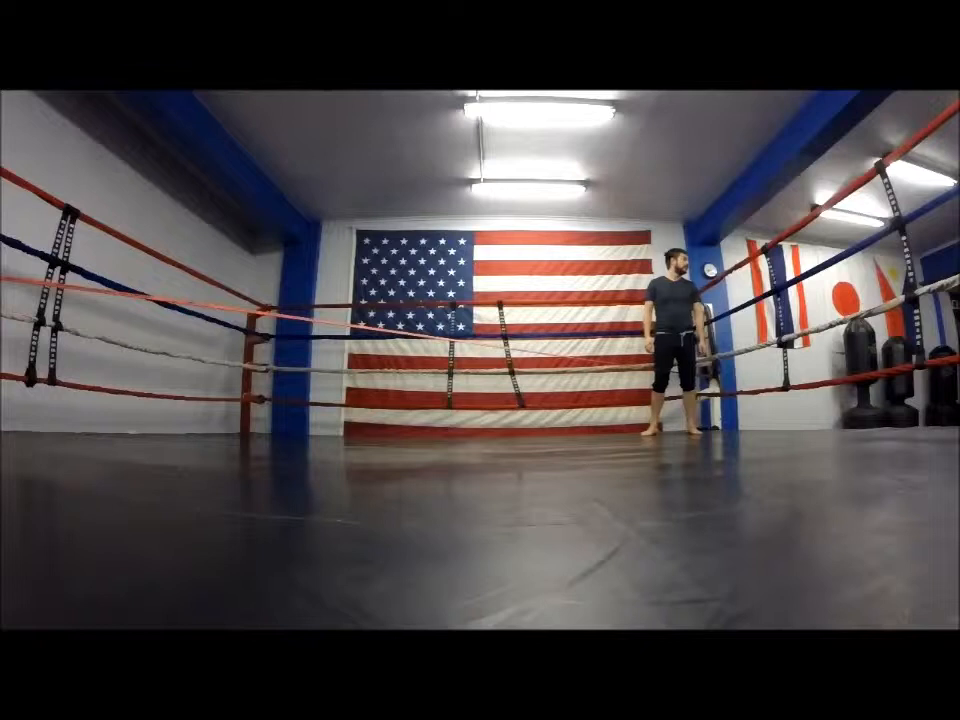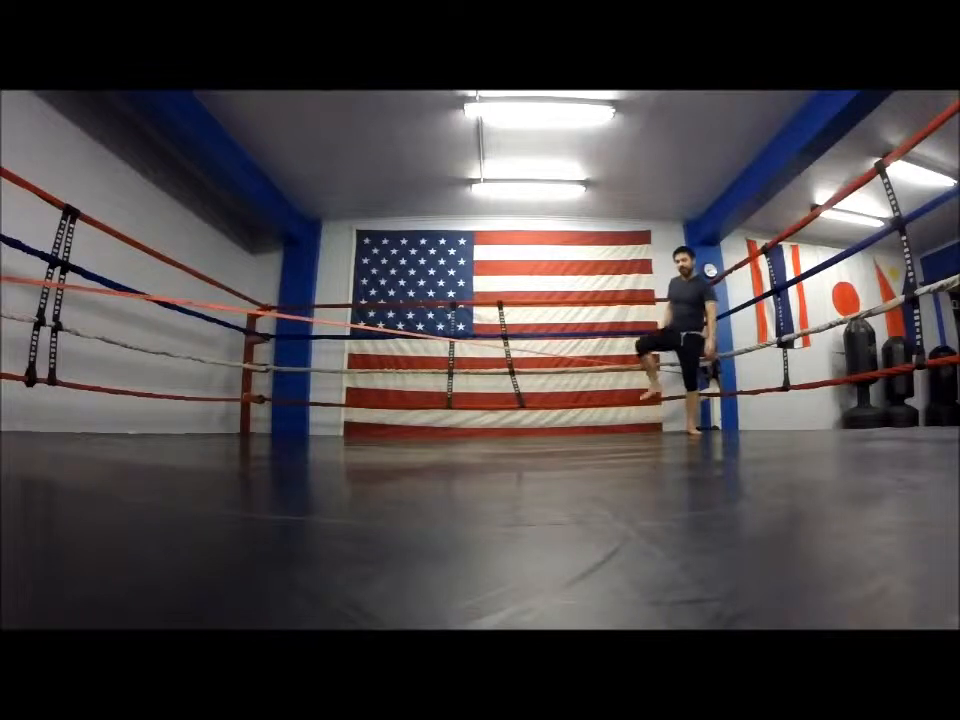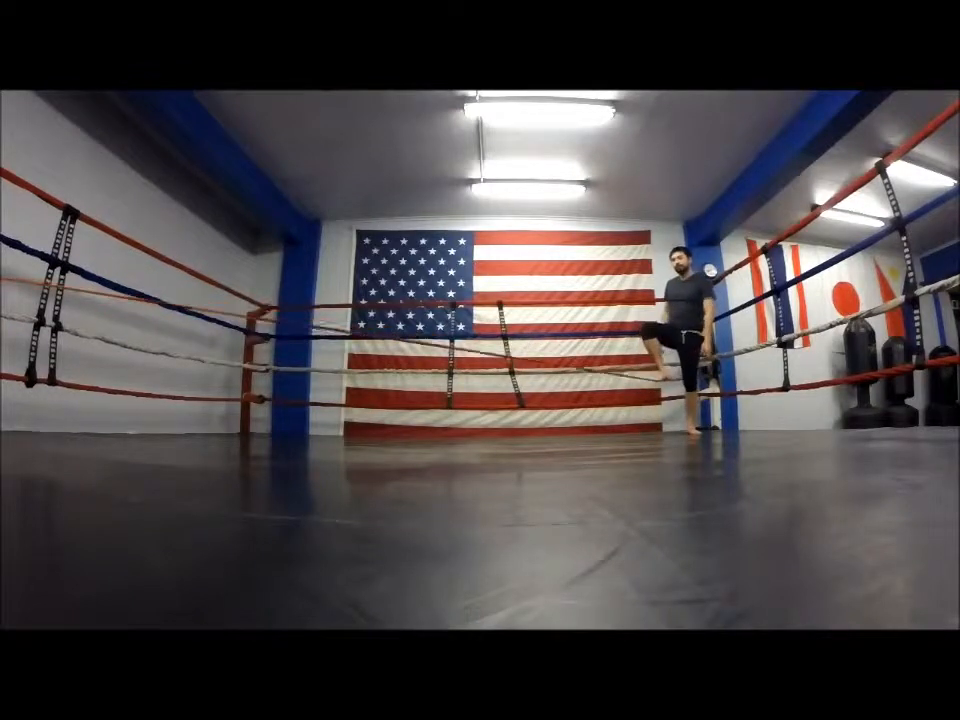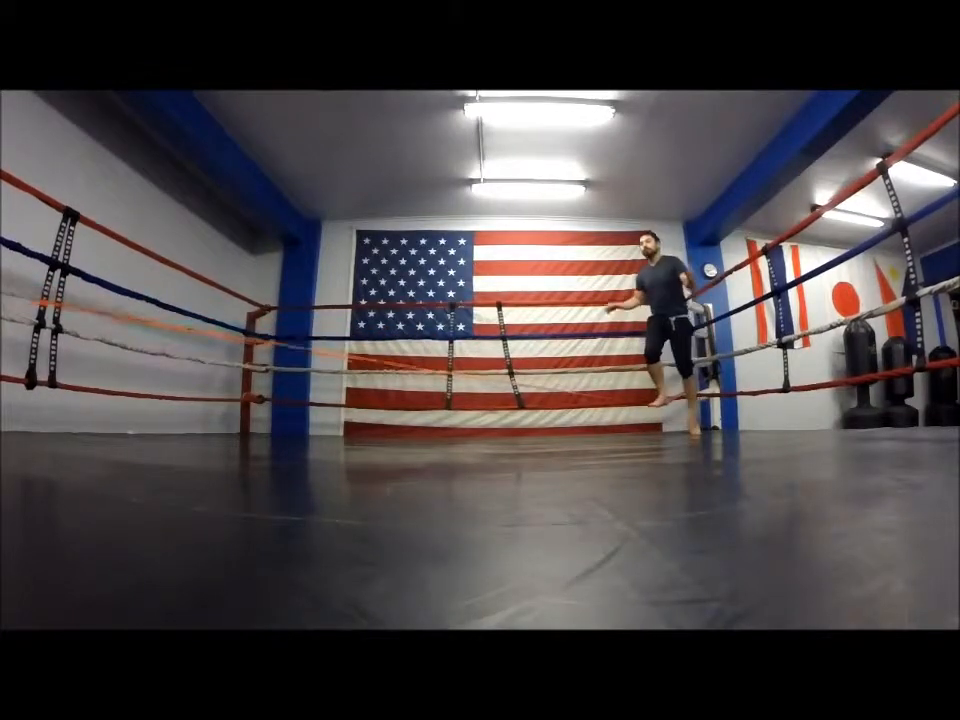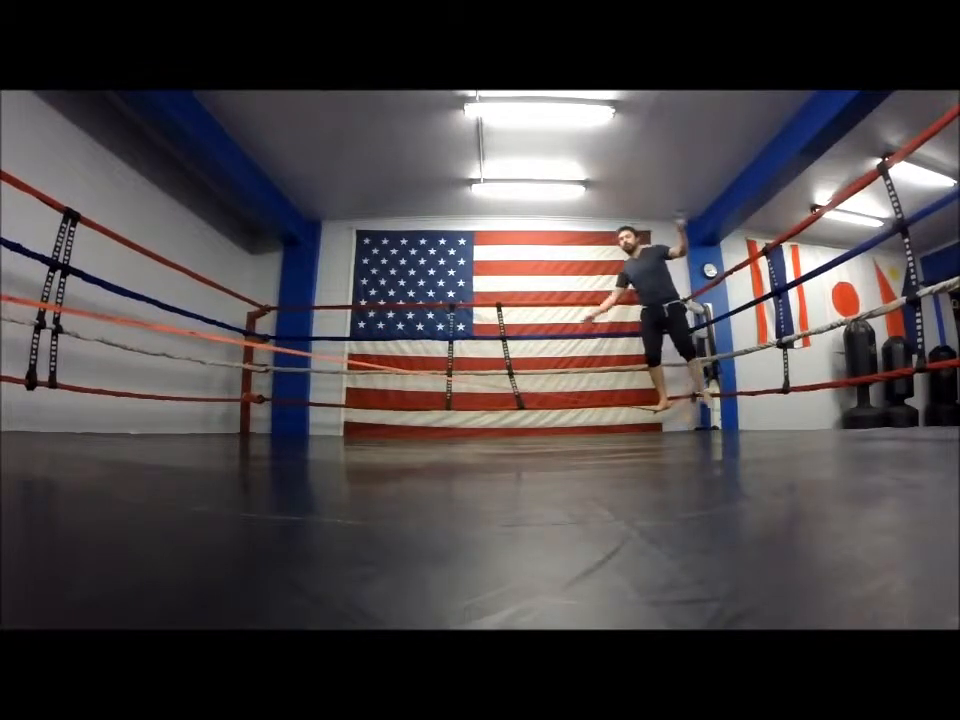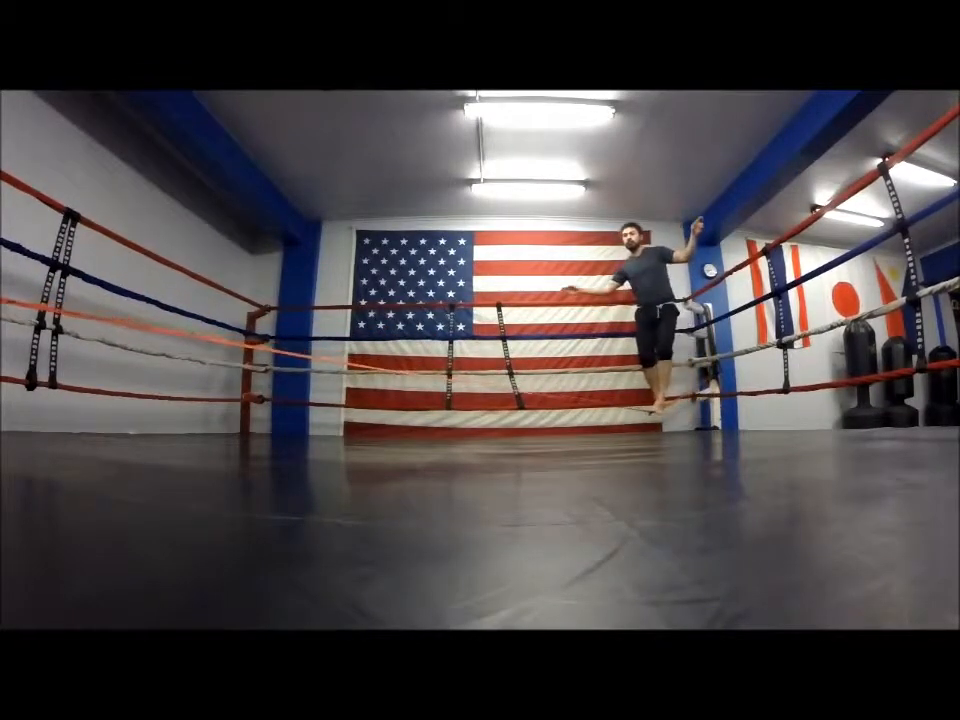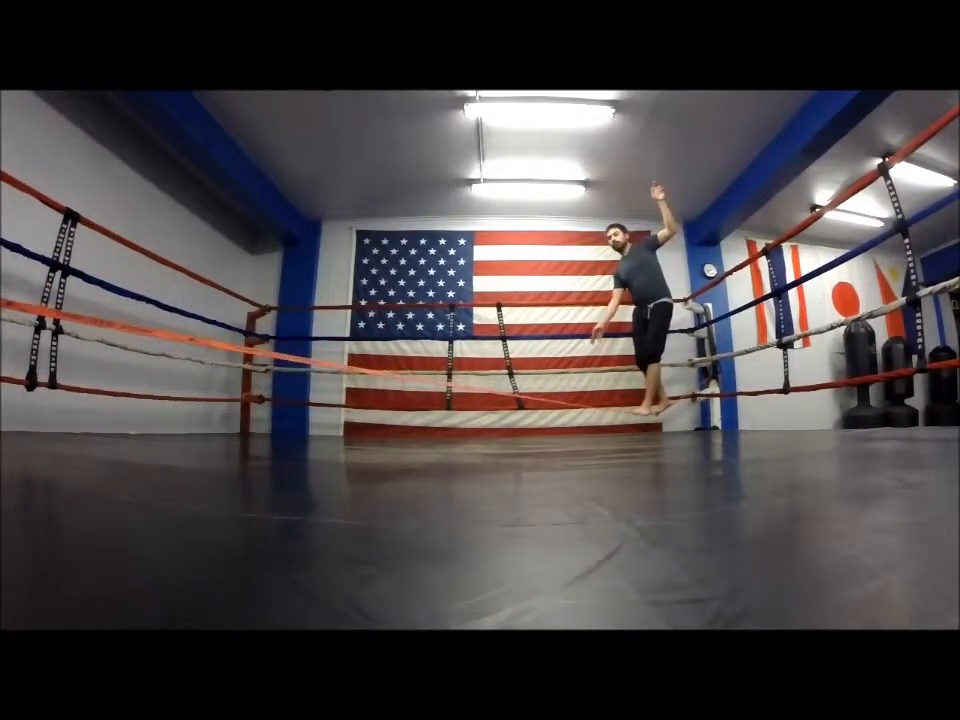
dt=0.7s
person 1, frame 1
left shoulder: (690, 286)
right shoulder: (656, 284)
left elbow: (698, 313)
right elbow: (648, 311)
left wrist: (702, 339)
right wrist: (648, 336)
left hip: (686, 338)
right hip: (664, 337)
left knee: (688, 382)
right knee: (660, 381)
left ankle: (691, 425)
right ankle: (654, 425)
person 1, frame 2
left shoulder: (703, 285)
right shoulder: (674, 283)
left elbow: (711, 313)
left wrist: (710, 340)
right wrist: (662, 333)
left hip: (691, 337)
right hip: (673, 332)
left knee: (691, 381)
right knee: (642, 343)
left ankle: (691, 425)
right ankle: (654, 385)
person 1, frame 3
left shoulder: (702, 282)
right shoulder: (671, 284)
left elbow: (709, 311)
left wrist: (707, 339)
right wrist: (661, 336)
left hip: (691, 335)
right hip: (673, 330)
left knee: (690, 381)
right knee: (647, 328)
left ankle: (691, 425)
right ankle: (662, 370)
person 1, frame 4
left shoulder: (672, 262)
right shoulder: (642, 273)
left elbow: (689, 286)
right elbow: (636, 299)
left wrist: (689, 279)
right wrist: (617, 305)
left hip: (679, 319)
right hip: (658, 319)
left knee: (685, 366)
right knee: (650, 353)
left ankle: (693, 419)
right ankle: (662, 393)
person 1, frame 5
left shoulder: (655, 251)
right shoulder: (626, 269)
left elbow: (681, 251)
right elbow: (614, 297)
left wrist: (682, 232)
right wrist: (595, 312)
left hip: (672, 307)
right hip: (649, 313)
left knee: (687, 348)
right knee: (652, 356)
left ankle: (703, 393)
right ankle: (663, 400)
person 1, frame 6
left shoulder: (657, 252)
right shoulder: (626, 267)
left elbow: (685, 257)
right elbow: (607, 287)
left wrist: (694, 236)
right wrist: (581, 289)
left hip: (665, 308)
right hip: (644, 312)
left knee: (664, 350)
right knee: (645, 356)
left ankle: (661, 399)
right ankle: (658, 399)
person 1, frame 7
left shoulder: (645, 247)
right shoulder: (620, 270)
left elbow: (671, 230)
right elbow: (615, 299)
left wrist: (660, 202)
right wrist: (602, 323)
left hip: (660, 306)
right hip: (641, 311)
left knee: (652, 354)
right knee: (641, 358)
left ankle: (647, 404)
right ankle: (663, 399)
